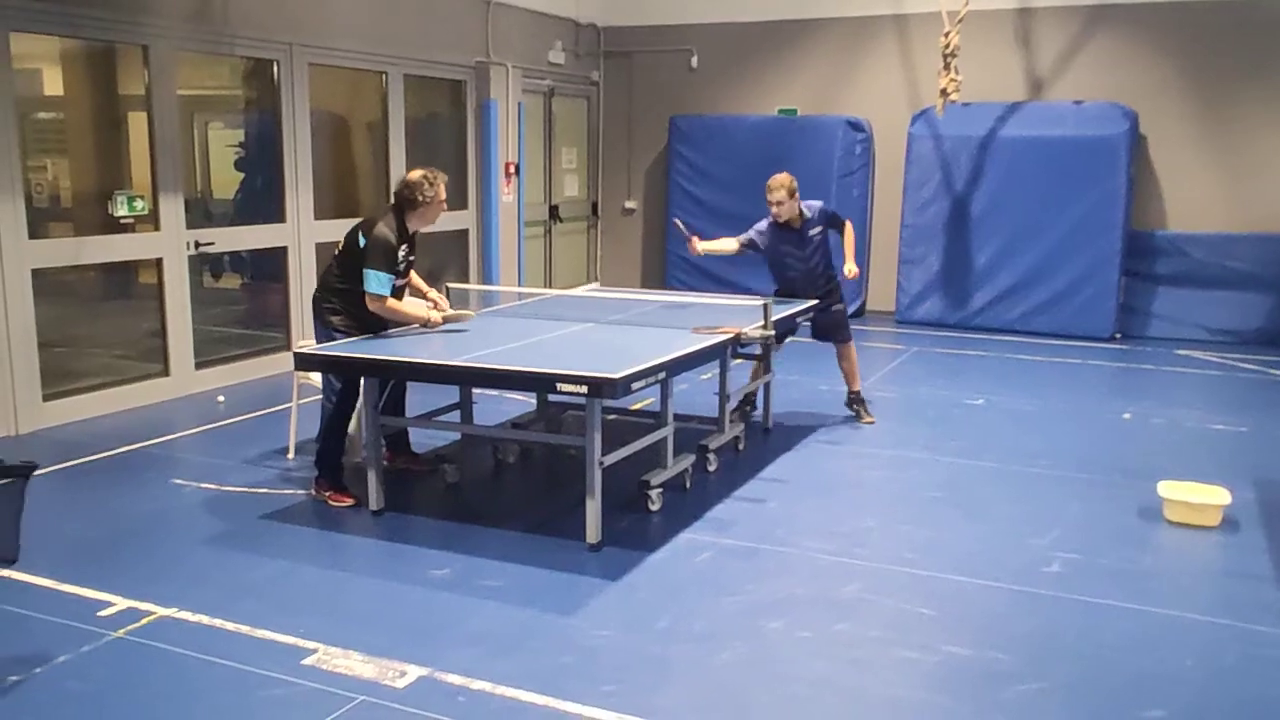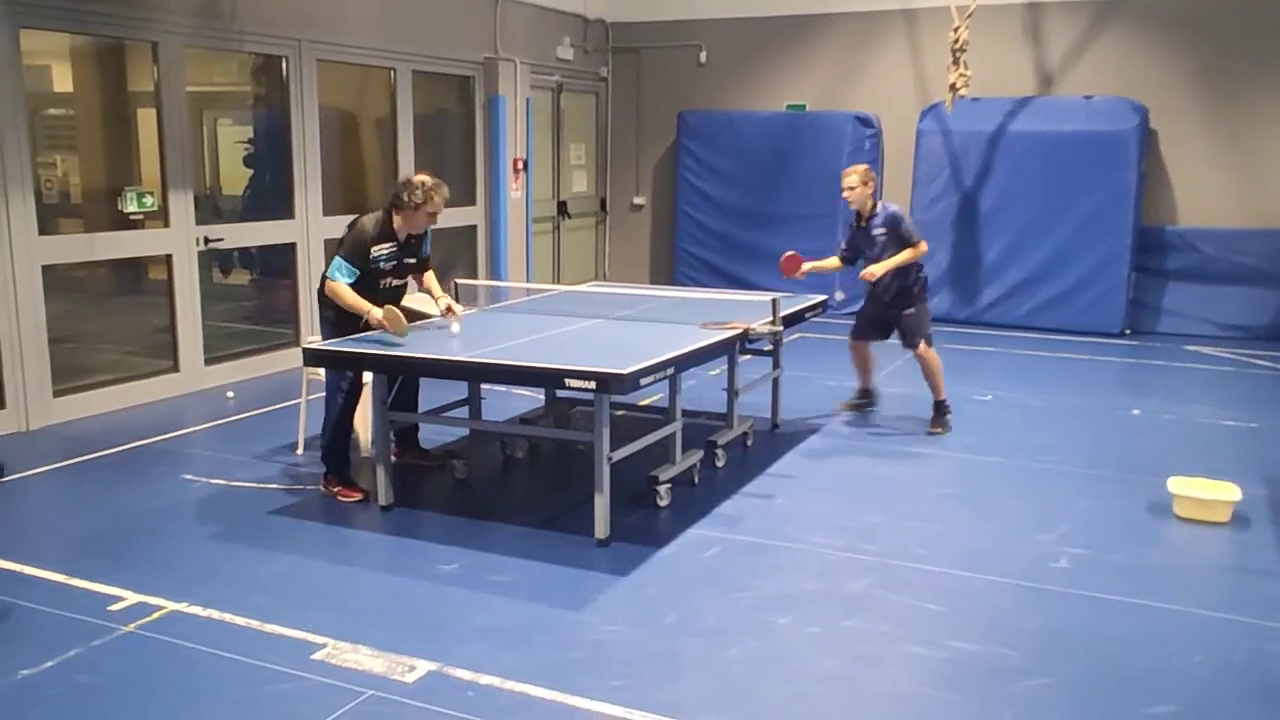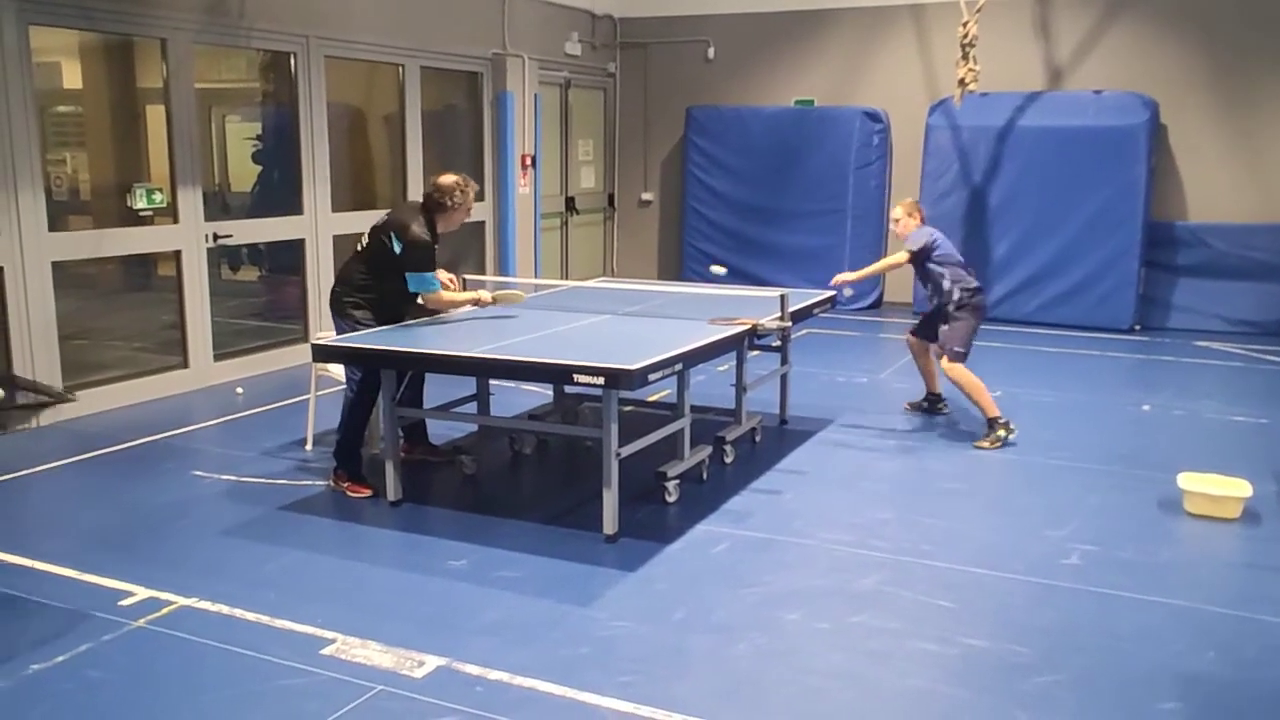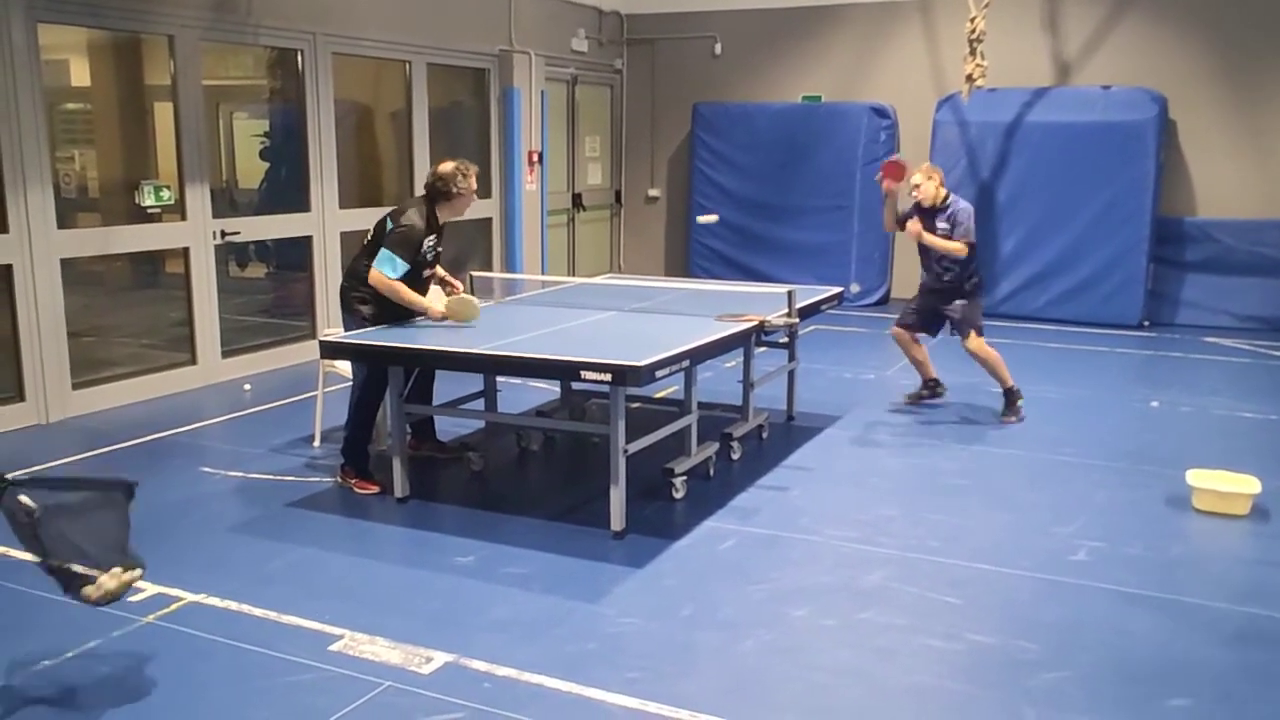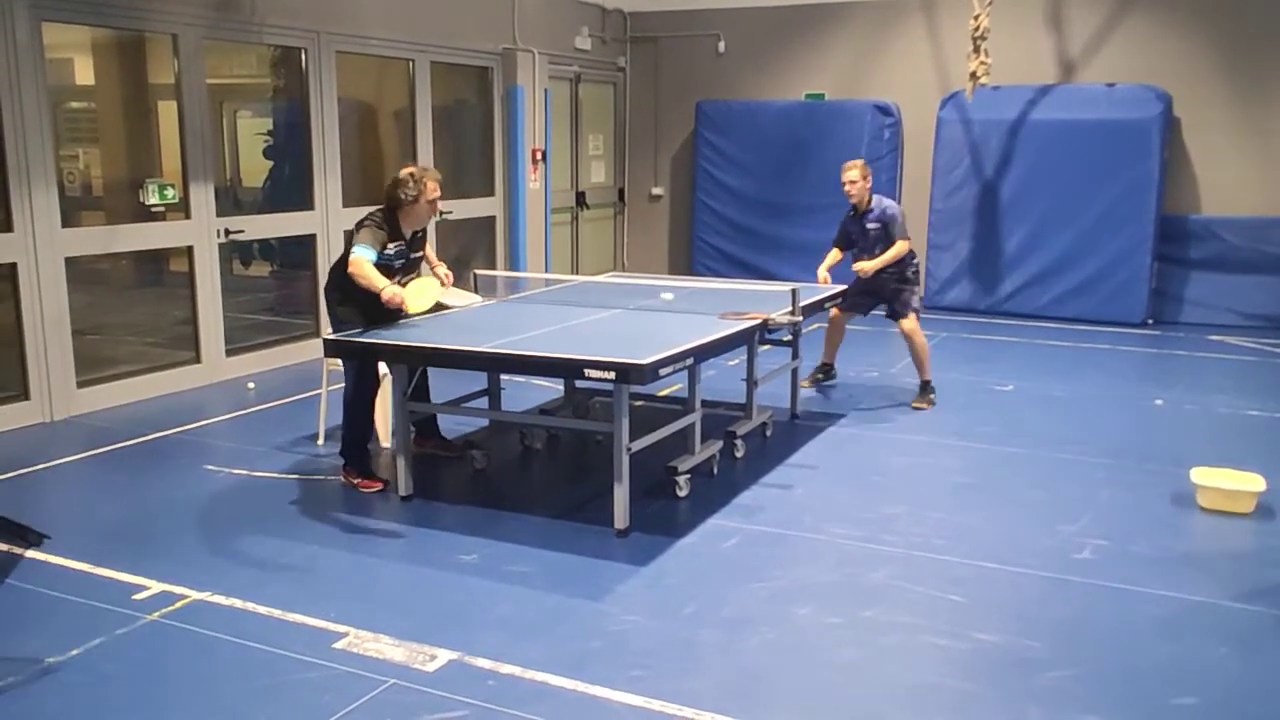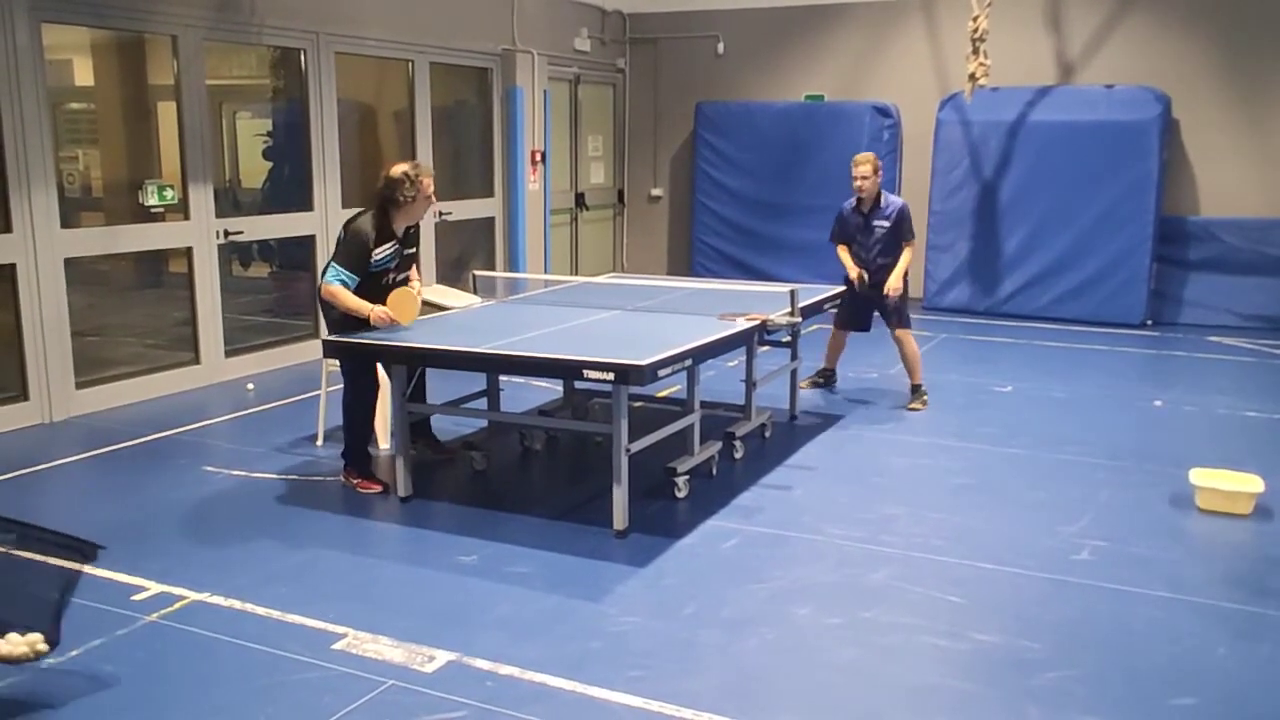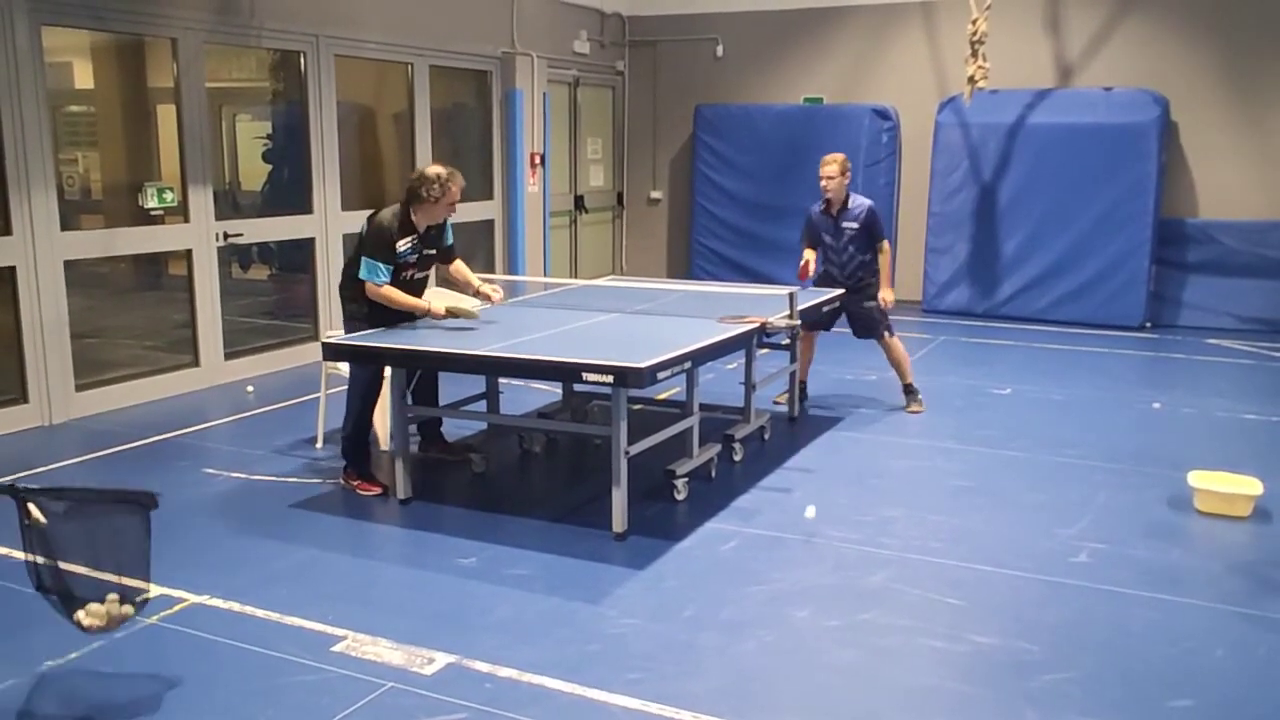
dt=0.5s
person 1, frame 1
left shoulder: (407, 228)
right shoulder: (383, 236)
right elbow: (377, 302)
left wrist: (427, 292)
right wrist: (424, 317)
left hip: (370, 317)
right hip: (339, 316)
left knee: (393, 379)
right knee: (343, 393)
left ankle: (397, 450)
right ankle: (327, 479)
person 1, frame 2
left shoulder: (419, 233)
right shoulder: (366, 231)
left elbow: (422, 270)
right elbow: (332, 286)
left wrist: (440, 297)
right wrist: (369, 312)
left hip: (384, 312)
right hip: (344, 314)
left knee: (406, 373)
right knee: (345, 388)
left ankle: (406, 446)
right ankle: (335, 474)
person 1, frame 3
left shoulder: (418, 214)
right shoulder: (416, 236)
right elbow: (433, 299)
left wrist: (435, 272)
right wrist: (473, 298)
left hip: (386, 304)
right hip: (357, 306)
left knee: (410, 368)
right knee: (365, 384)
left ankle: (414, 441)
right ankle: (345, 470)
person 1, frame 4
left shoulder: (432, 217)
right shoulder: (412, 225)
right elbow: (379, 278)
left wrist: (441, 276)
right wrist: (425, 306)
left hip: (398, 305)
right hip: (367, 303)
left knee: (421, 366)
right knee: (372, 381)
left ankle: (422, 437)
right ankle: (353, 466)
person 1, frame 5
left shoulder: (417, 225)
right shoulder: (376, 228)
right elbow: (357, 266)
left wrist: (435, 264)
right wrist: (386, 288)
left hip: (391, 306)
right hip: (353, 307)
left knee: (415, 367)
right knee: (364, 381)
left ankle: (426, 434)
right ankle: (354, 465)
person 1, frame 6
left shoulder: (410, 224)
right shoulder: (363, 232)
right elbow: (330, 289)
left wrist: (414, 280)
right wrist: (370, 310)
left hip: (389, 307)
right hip: (351, 313)
right knee: (362, 384)
left ankle: (421, 434)
right ankle: (355, 466)
person 1, frame 7
left shoulder: (439, 225)
right shoulder: (385, 226)
left elbow: (450, 261)
right elbow: (375, 289)
left wrist: (479, 287)
right wrist: (426, 308)
left hip: (408, 308)
right hip: (366, 310)
left knee: (425, 369)
right knee: (367, 383)
left ankle: (431, 439)
right ankle: (355, 467)
person 2, frame 1
left shoulder: (819, 212)
right shoulder: (765, 230)
left elbow: (846, 226)
right elbow: (736, 244)
left wrist: (849, 261)
right wrist: (702, 246)
left hip: (825, 291)
right hip: (790, 295)
left knee: (844, 342)
left ankle: (854, 398)
right ankle: (749, 400)
person 2, frame 2
left shoulder: (892, 215)
right shoulder: (855, 226)
left elbow: (920, 248)
right elbow: (842, 260)
left wrist: (883, 267)
right wrist: (811, 265)
left hip: (909, 291)
right hip: (879, 294)
left knee: (921, 348)
right knee: (858, 341)
left ankle: (941, 407)
right ankle: (866, 393)
person 2, frame 3
left shoulder: (924, 235)
right shoulder: (929, 243)
left elbow: (900, 258)
left wrist: (856, 275)
left hip: (963, 307)
right hip: (951, 305)
left knee: (950, 365)
right knee: (915, 338)
left ankle: (999, 423)
right ankle: (934, 398)
person 2, frame 4
left shoulder: (961, 209)
right shoulder: (922, 208)
left elbow: (961, 250)
right elbow: (891, 226)
left wrist: (922, 236)
right wrist: (891, 194)
left hip: (962, 289)
right hip: (933, 287)
left knee: (973, 344)
right knee: (901, 332)
left ankle: (1011, 394)
right ankle: (932, 384)
person 2, frame 5
left shoulder: (888, 209)
right shoulder: (850, 217)
left elbow: (903, 245)
right elbow: (838, 248)
left wrist: (875, 264)
right wrist: (824, 267)
left hip: (900, 276)
right hip: (869, 277)
left knee: (909, 327)
right knee: (837, 314)
left ankle: (926, 387)
right ankle: (826, 368)
person 2, frame 6
left shoulder: (897, 207)
right shoulder: (847, 211)
left elbow: (909, 246)
right elbow: (841, 244)
left wrist: (897, 276)
right wrist: (851, 267)
left hip: (887, 282)
right hip: (859, 280)
left knee: (901, 333)
right knee: (840, 329)
left ankle: (918, 390)
right ankle: (828, 373)
person 2, frame 7
left shoulder: (865, 209)
right shoulder: (815, 214)
left elbow: (882, 247)
right elbow: (810, 246)
left wrist: (885, 286)
right wrist: (808, 260)
left hip: (863, 287)
right hip: (828, 285)
left knee: (886, 338)
right knee: (806, 331)
left ankle: (911, 390)
right ankle: (800, 387)
